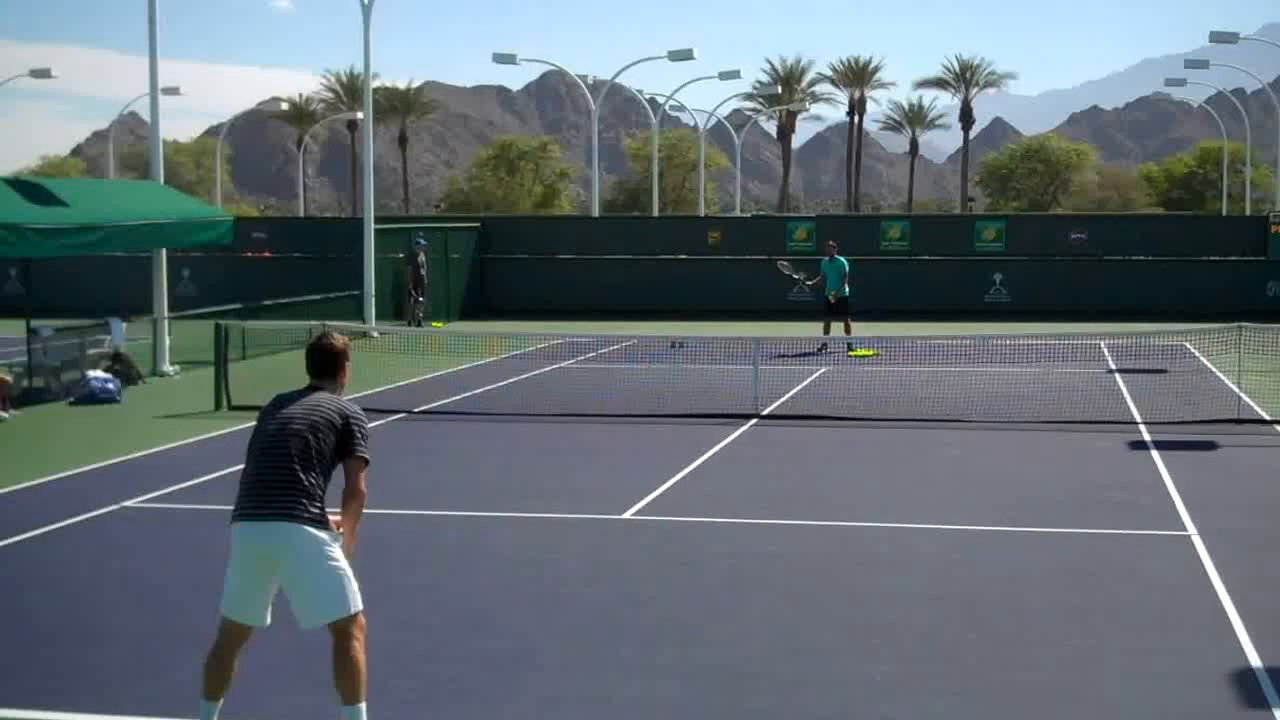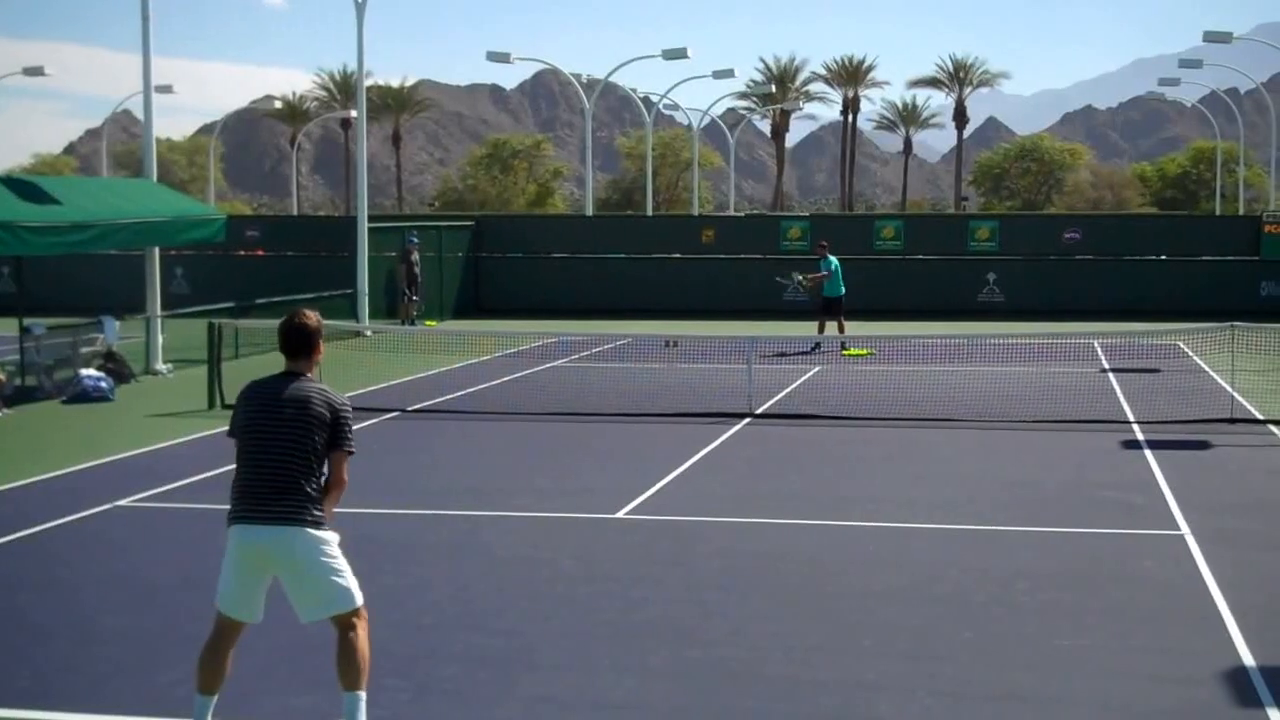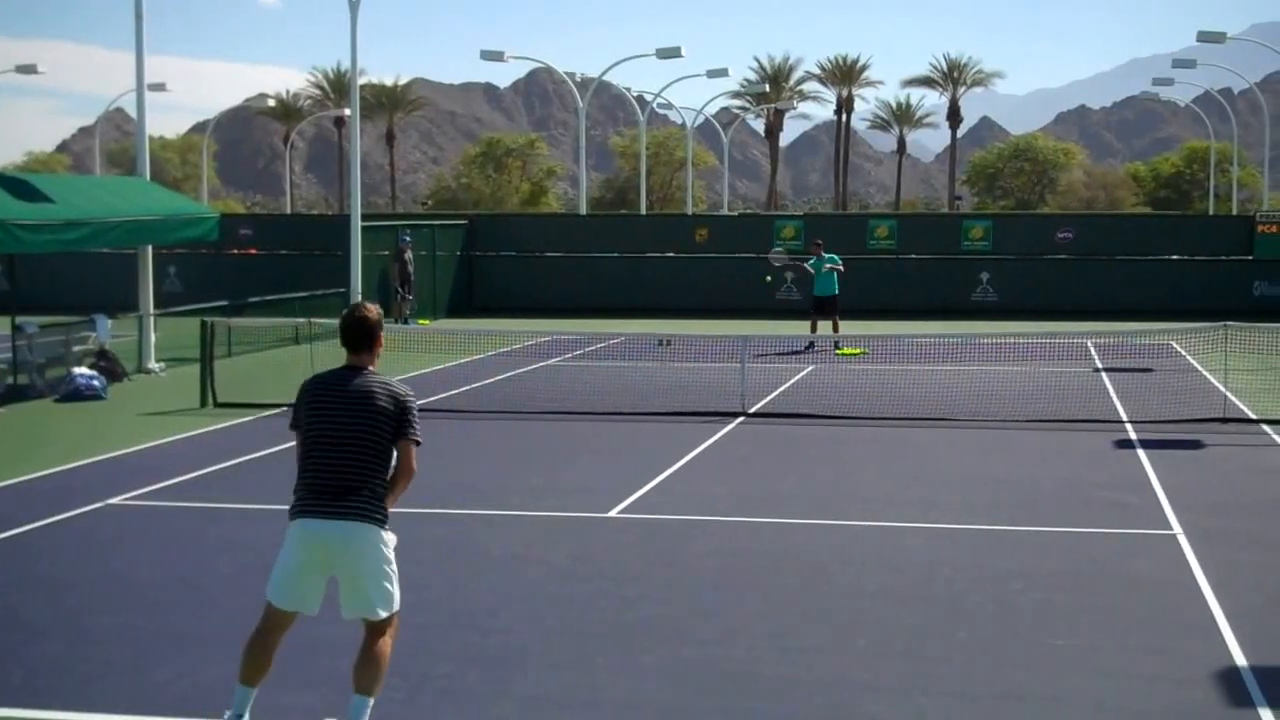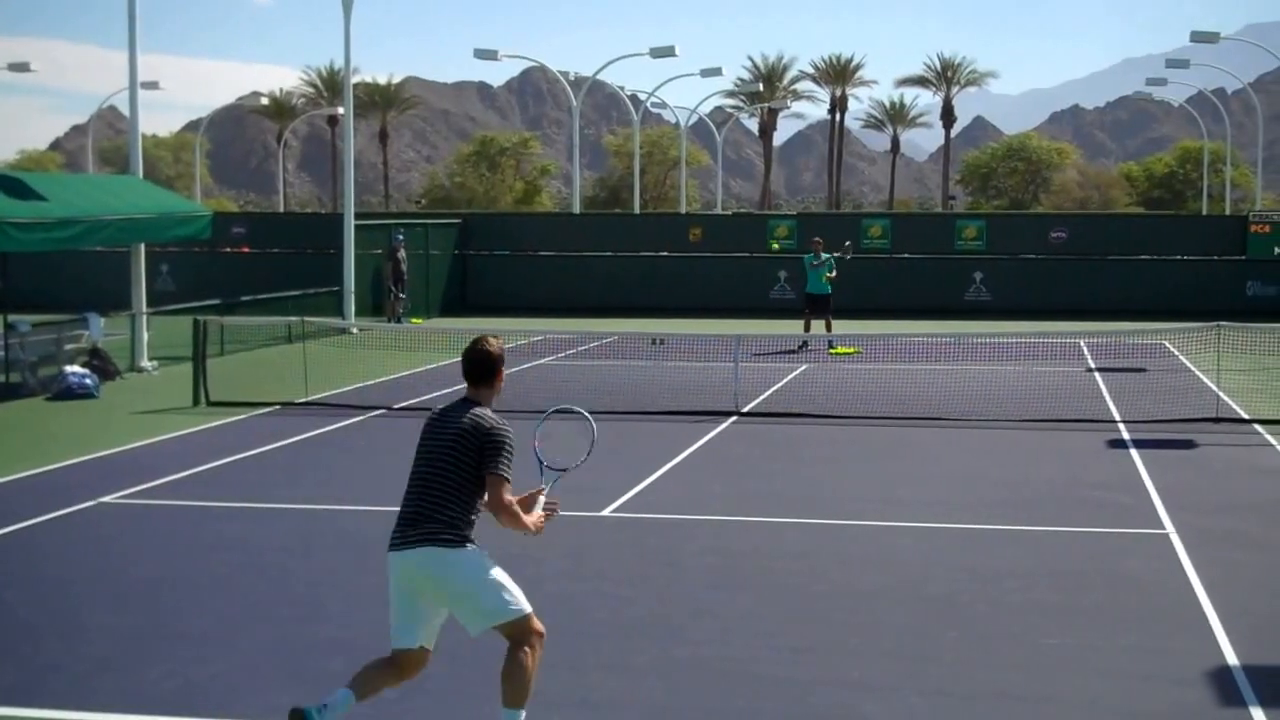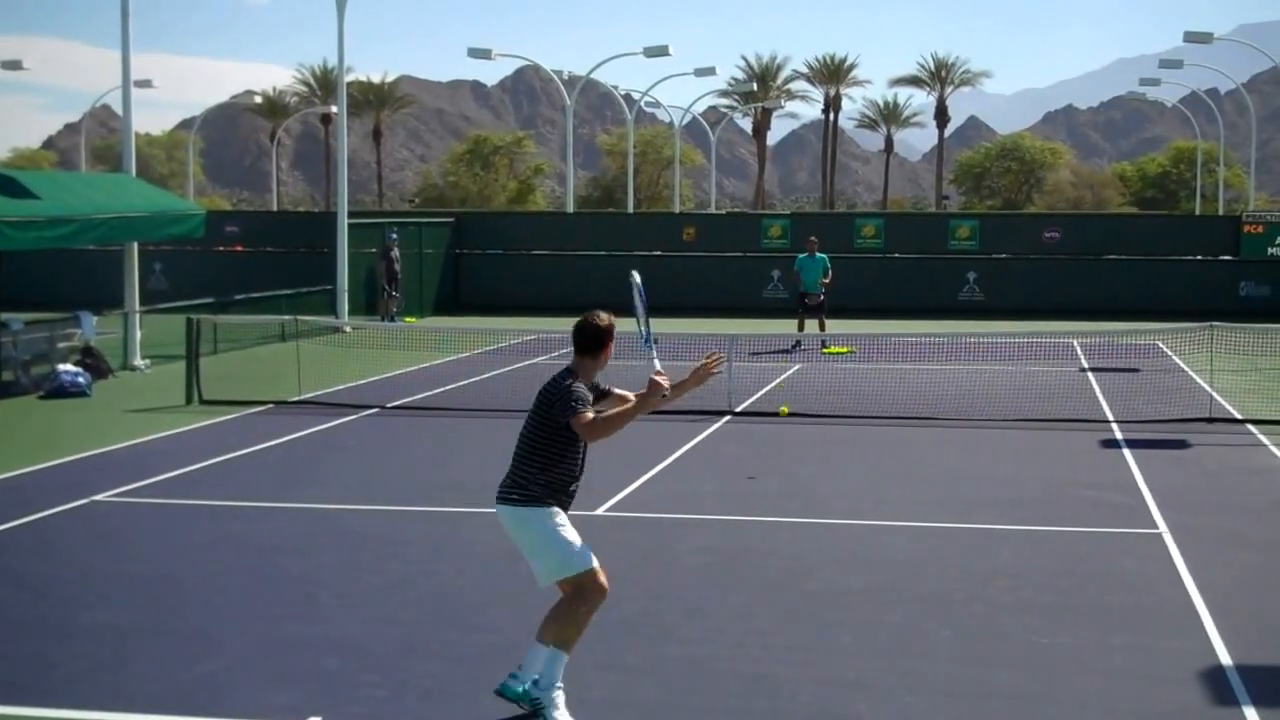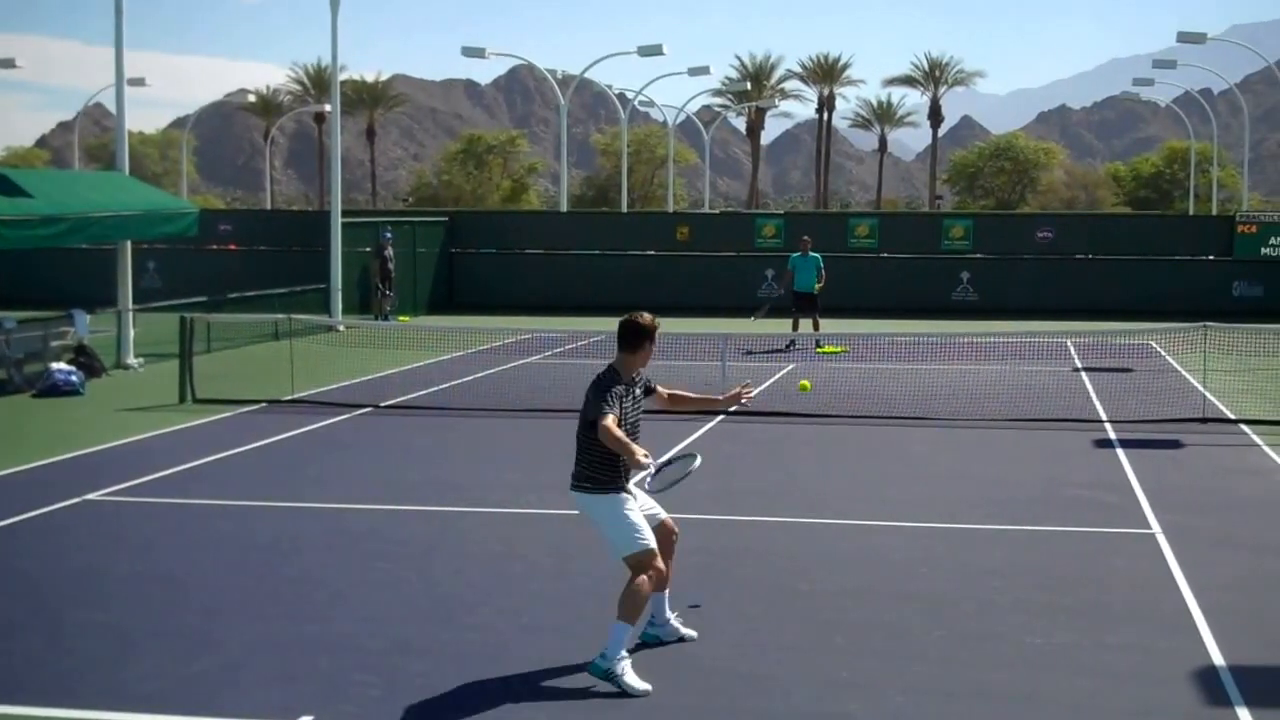
dt=0.4s
person 1, frame 1
left shoulder: (275, 406)
right shoulder: (349, 413)
right elbow: (356, 491)
right wrist: (348, 532)
left hip: (247, 526)
right hip: (300, 530)
left knee: (232, 632)
right knee: (350, 629)
person 1, frame 2
left shoulder: (249, 394)
right shoulder: (334, 404)
right elbow: (338, 481)
left hip: (245, 528)
right hip: (301, 531)
left knee: (226, 627)
right knee: (353, 620)
person 1, frame 3
left shoulder: (311, 388)
right shoulder: (399, 397)
left elbow: (305, 454)
right elbow: (406, 470)
left hip: (306, 523)
right hip: (360, 530)
left knee: (274, 620)
right knee: (382, 627)
person 1, frame 4
left shoulder: (433, 420)
right shoulder: (494, 429)
right elbow: (500, 506)
left wrist: (516, 503)
right wrist: (531, 523)
left hip: (402, 552)
right hip: (448, 554)
left knee: (408, 661)
right knee: (529, 635)
person 1, frame 5
left shoulder: (583, 387)
right shoulder: (570, 389)
left elbow: (635, 404)
right elbow: (593, 431)
left wrist: (690, 383)
right wrist: (643, 399)
left hip: (539, 507)
right hip: (529, 509)
left knee: (580, 591)
right knee: (592, 588)
left ankle: (524, 681)
person 1, frame 6
left shoulder: (632, 381)
right shoulder: (610, 388)
left elbow: (667, 397)
right elbow: (604, 430)
left wrist: (721, 401)
right wrist: (633, 452)
left hip: (611, 489)
right hip: (601, 494)
left knee: (667, 535)
right knee: (647, 567)
left ankle: (660, 622)
right ankle: (612, 659)
